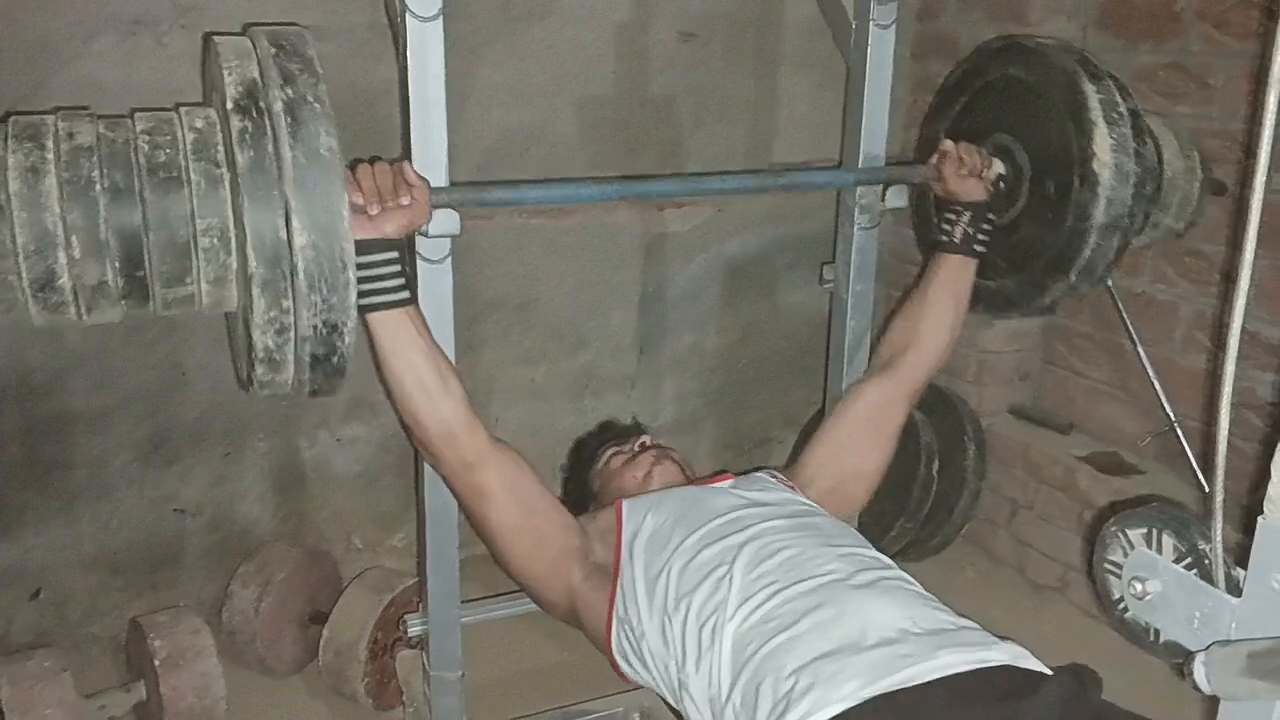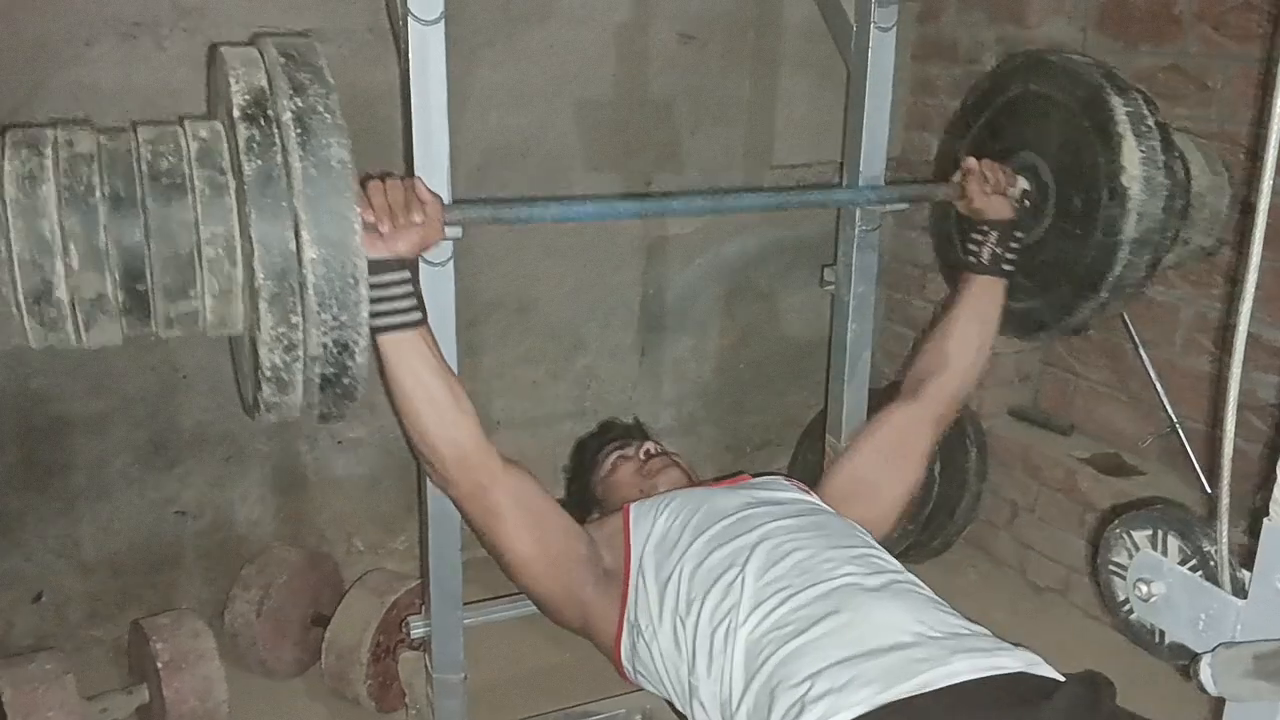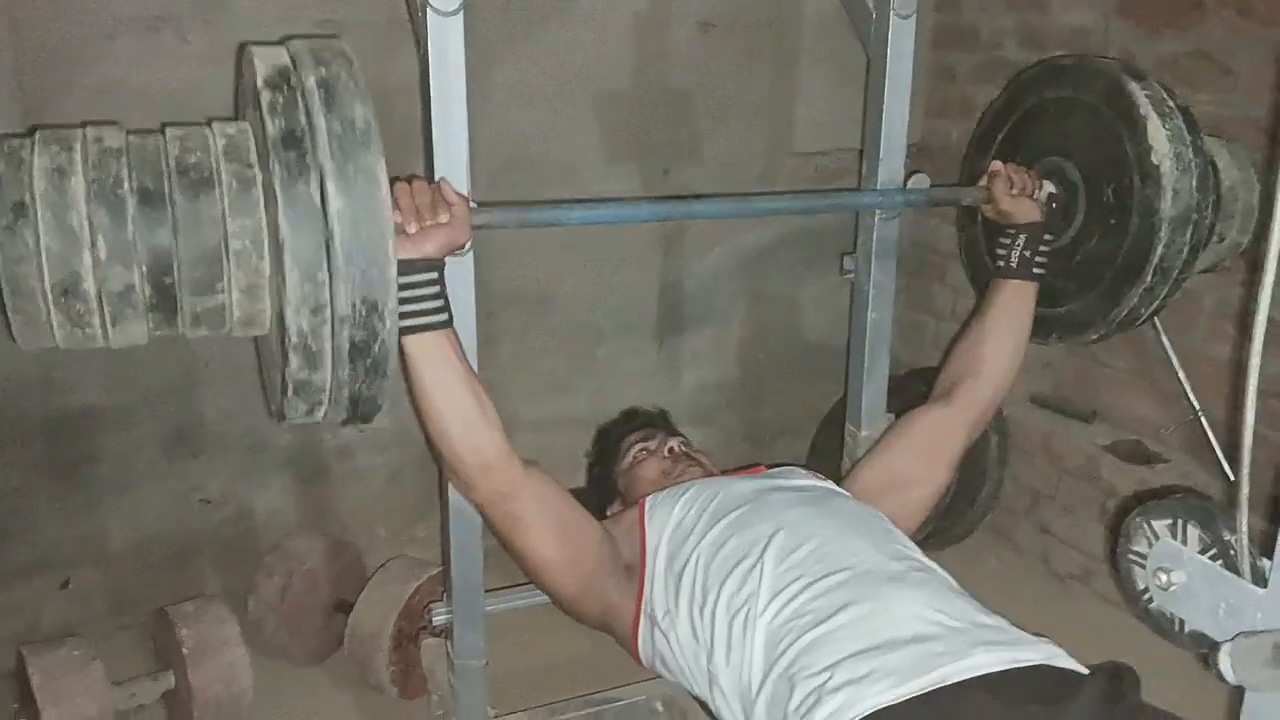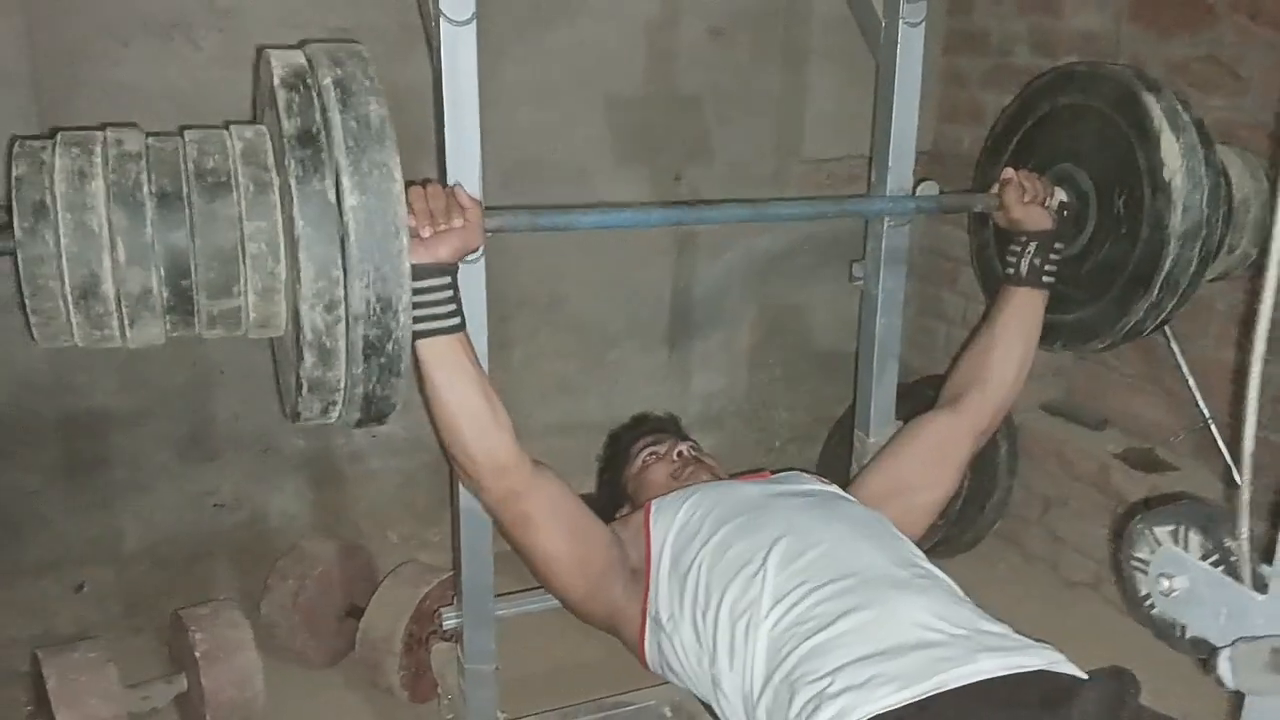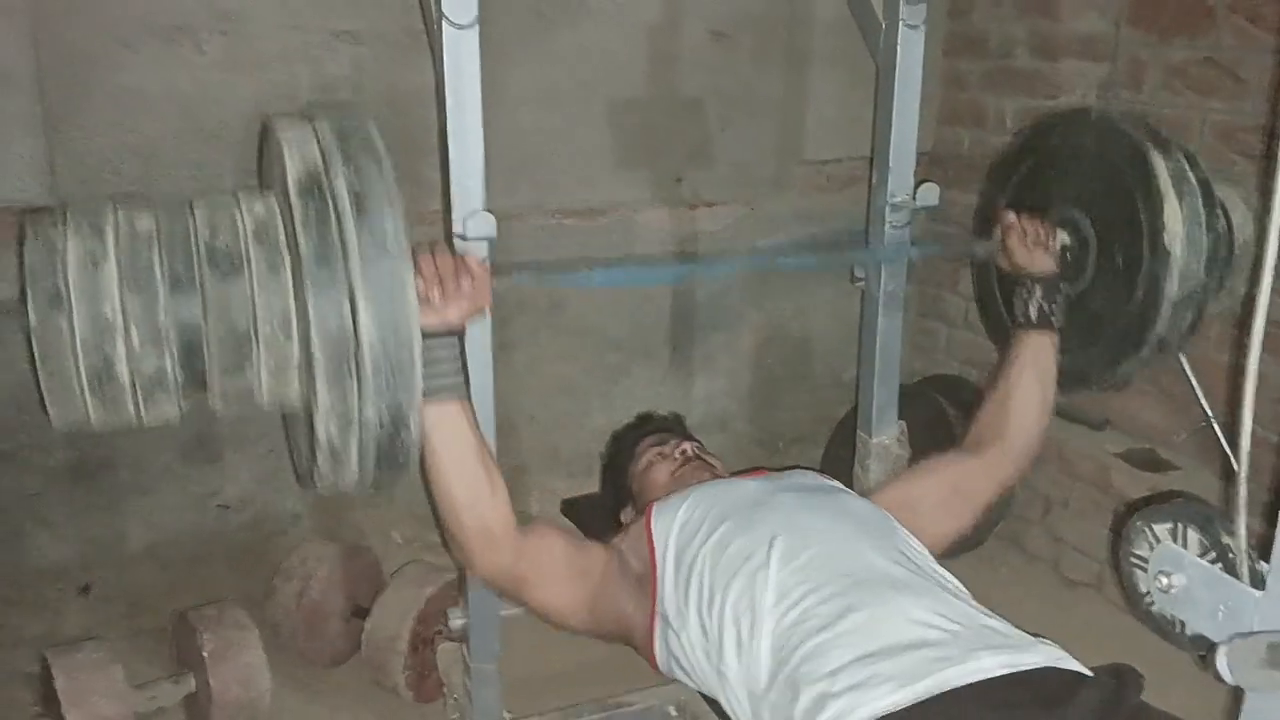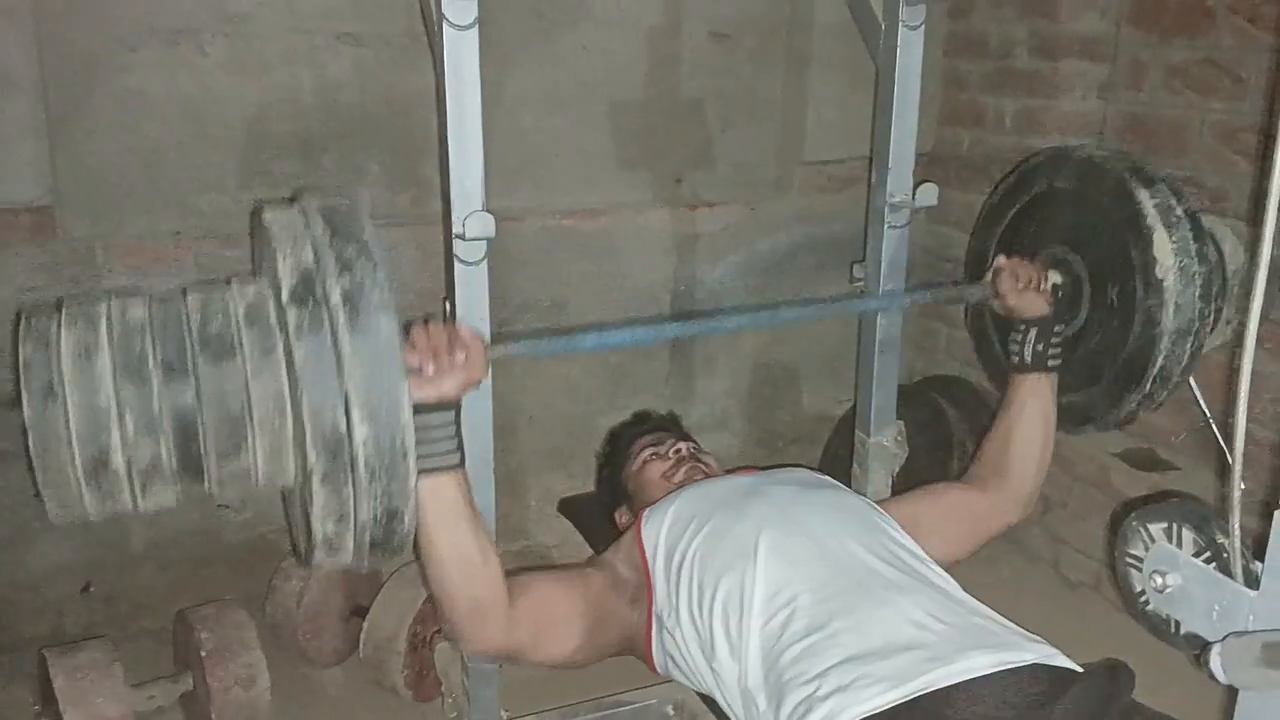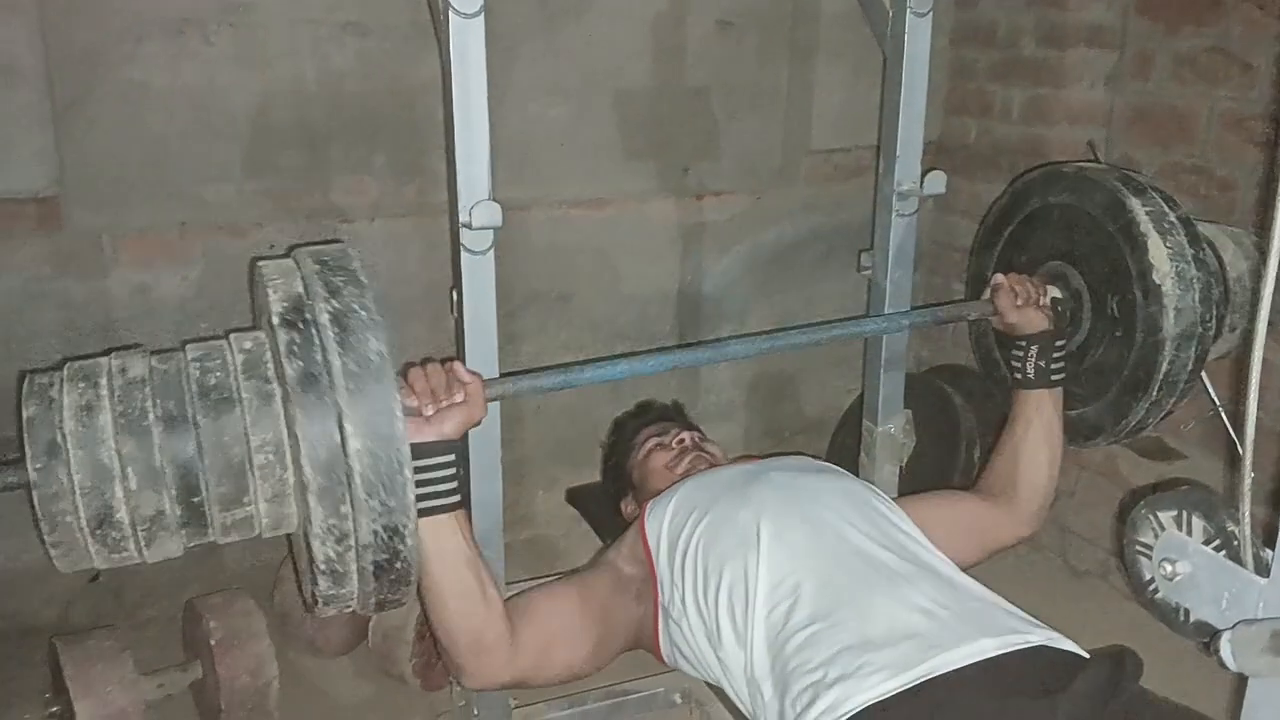
dt=0.3s
person 1, frame 1
left shoulder: (791, 502)
right shoulder: (598, 562)
left elbow: (891, 378)
right elbow: (465, 449)
left wrist: (965, 217)
right wrist: (380, 256)
person 1, frame 2
left shoulder: (807, 508)
right shoulder: (605, 567)
left elbow: (927, 401)
right elbow: (471, 469)
left wrist: (994, 239)
right wrist: (390, 274)
person 1, frame 3
left shoulder: (831, 500)
right shoulder: (626, 562)
left elbow: (960, 403)
right elbow: (490, 470)
left wrist: (1022, 242)
right wrist: (417, 275)
person 1, frame 4
left shoulder: (836, 505)
right shoulder: (632, 564)
left elbow: (967, 412)
right elbow: (502, 474)
left wrist: (1032, 250)
right wrist: (431, 279)
person 1, frame 5
left shoulder: (838, 505)
right shoulder: (641, 569)
left elbow: (993, 456)
right elbow: (493, 544)
left wrist: (1038, 292)
right wrist: (439, 343)
person 1, frame 6
left shoulder: (838, 503)
right shoulder: (637, 571)
left elbow: (1002, 493)
right elbow: (487, 620)
left wrist: (1033, 333)
right wrist: (432, 419)
person 1, frame 7
left shoulder: (845, 492)
right shoulder: (643, 564)
left elbow: (1013, 508)
right elbow: (488, 652)
left wrist: (1034, 349)
right wrist: (435, 456)
